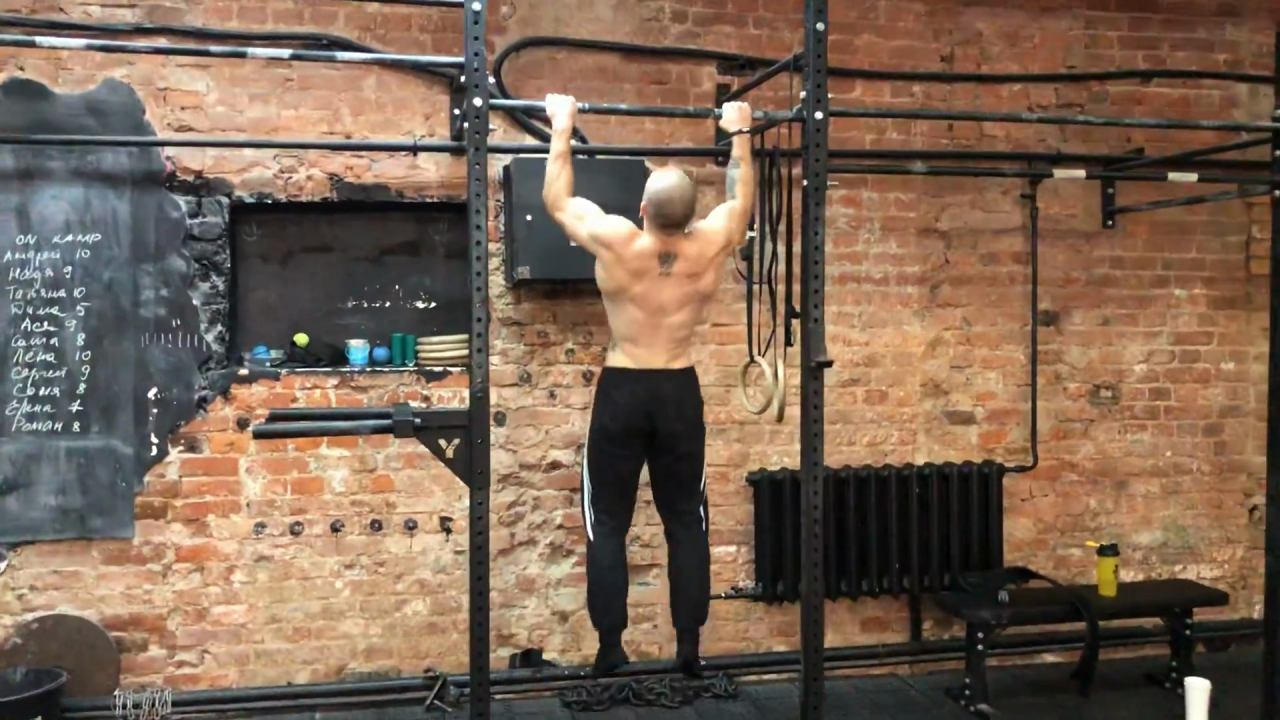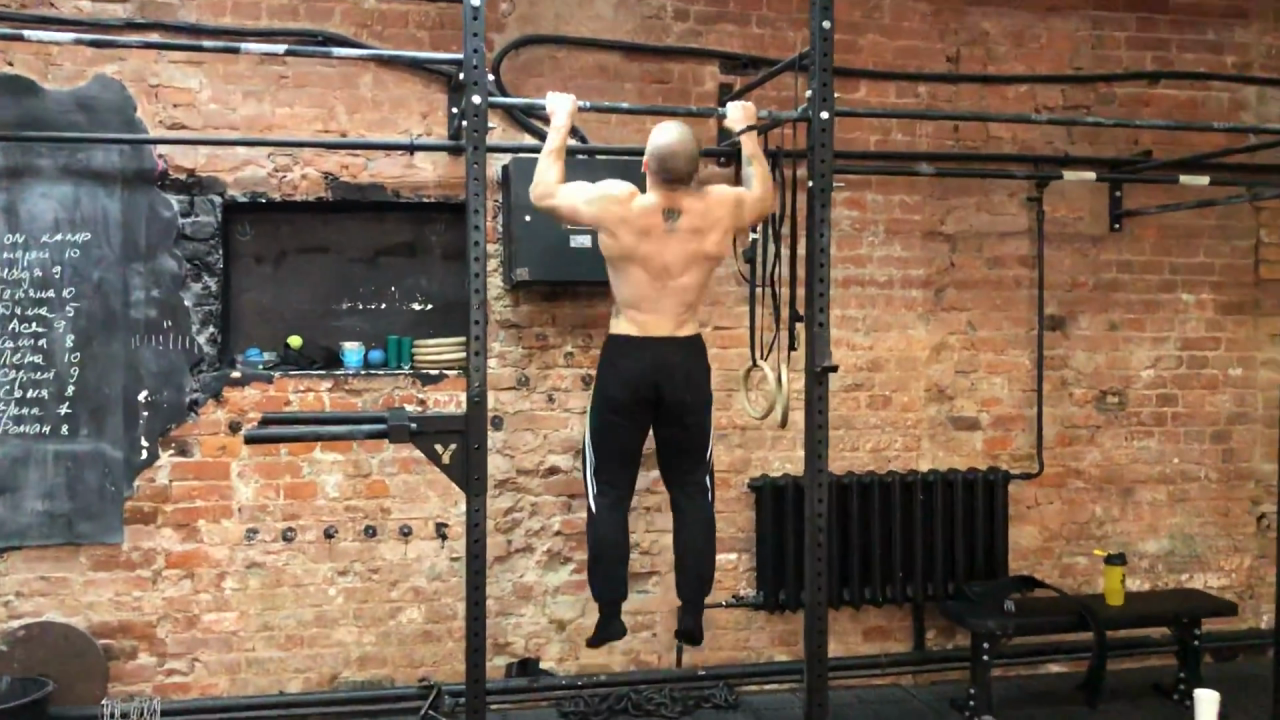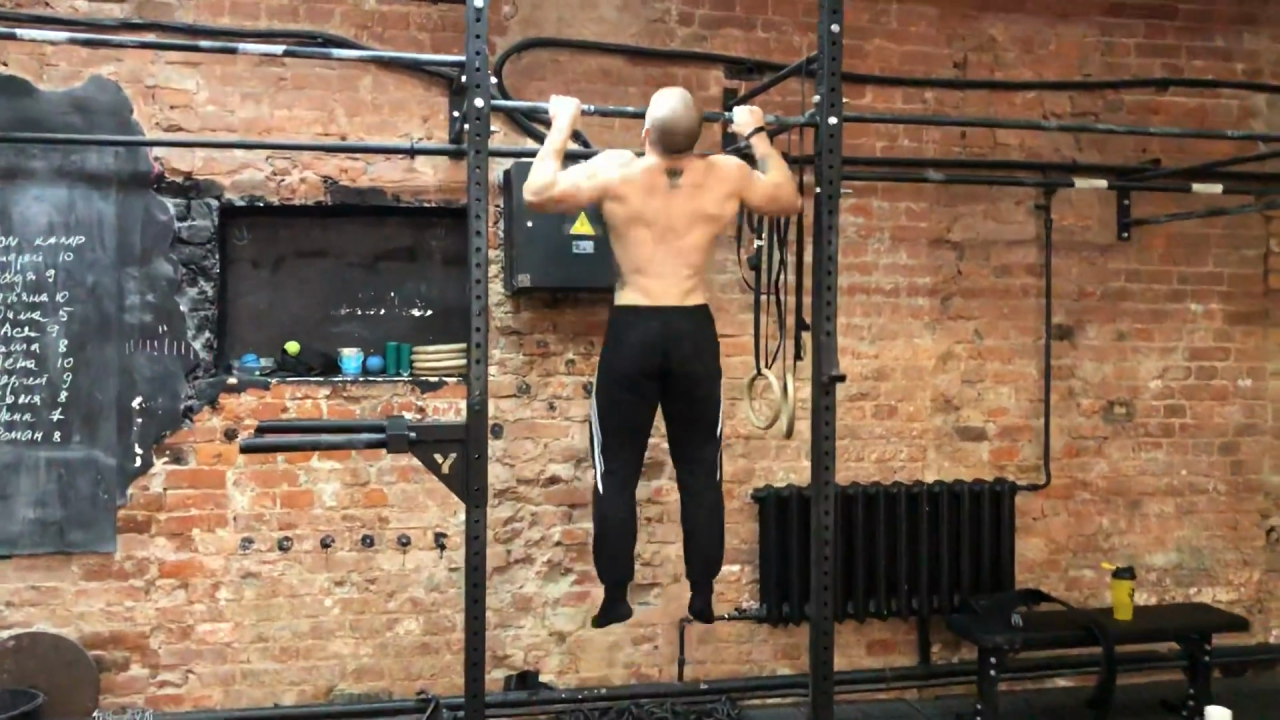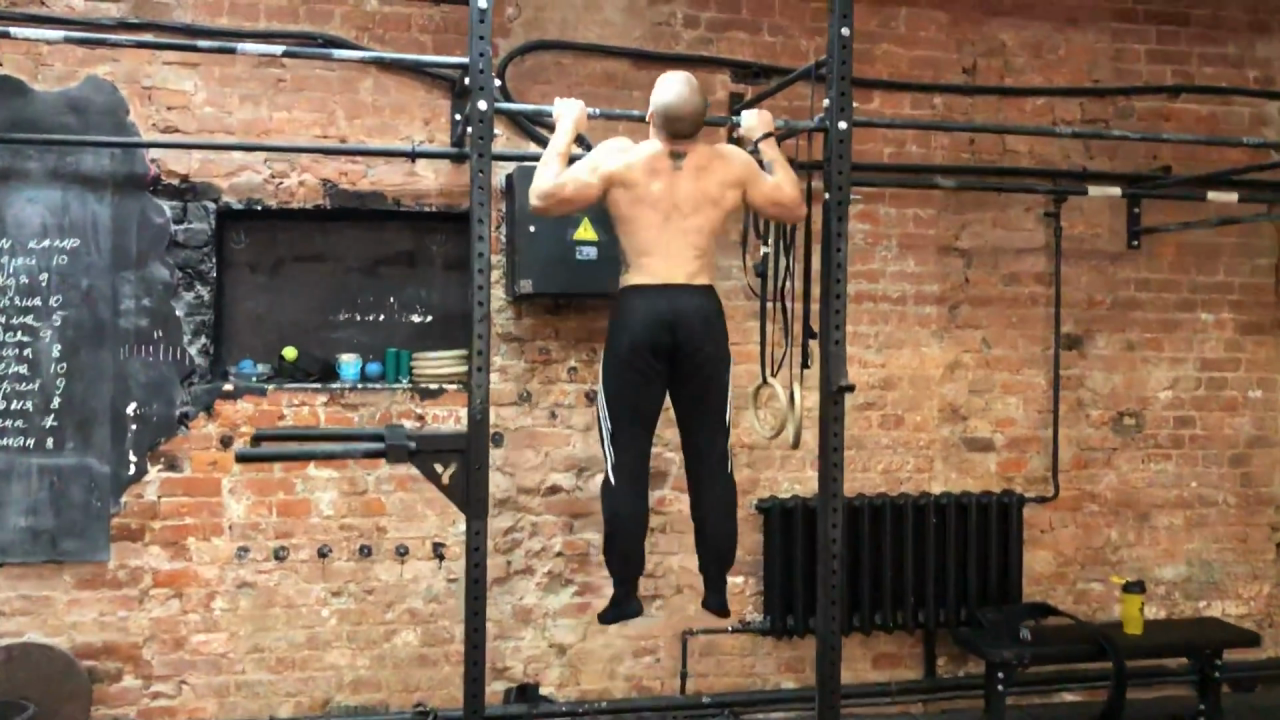
dt=0.1s
person 1, frame 1
left shoulder: (615, 243)
right shoulder: (711, 246)
left elbow: (556, 198)
right elbow: (743, 197)
left wrist: (563, 126)
right wrist: (740, 132)
left hip: (621, 393)
right hip: (679, 394)
left knee: (608, 526)
right knee: (686, 523)
left ankle: (611, 645)
right ankle: (689, 644)
person 1, frame 2
left shoulder: (615, 201)
right shoulder: (720, 206)
left elbow: (541, 191)
right elbow: (767, 197)
left wrist: (559, 126)
right wrist: (748, 131)
left hip: (626, 359)
right hip: (686, 359)
left knee: (609, 495)
right knee: (691, 493)
left ankle: (610, 617)
right ankle: (692, 617)
person 1, frame 3
left shoulder: (617, 171)
right shoulder: (724, 175)
left elbow: (536, 193)
right elbow: (788, 199)
left wrist: (561, 126)
right wrist: (757, 133)
left hip: (631, 332)
right hip: (694, 332)
left knee: (617, 474)
right knee: (699, 469)
left ankle: (616, 597)
right ankle: (703, 595)
person 1, frame 4
left shoulder: (618, 157)
right shoulder: (733, 164)
left elbow: (542, 198)
right elbow: (795, 208)
left wrist: (566, 130)
right wrist: (766, 140)
left hip: (638, 312)
right hip: (702, 312)
left knee: (626, 460)
right knee: (710, 458)
